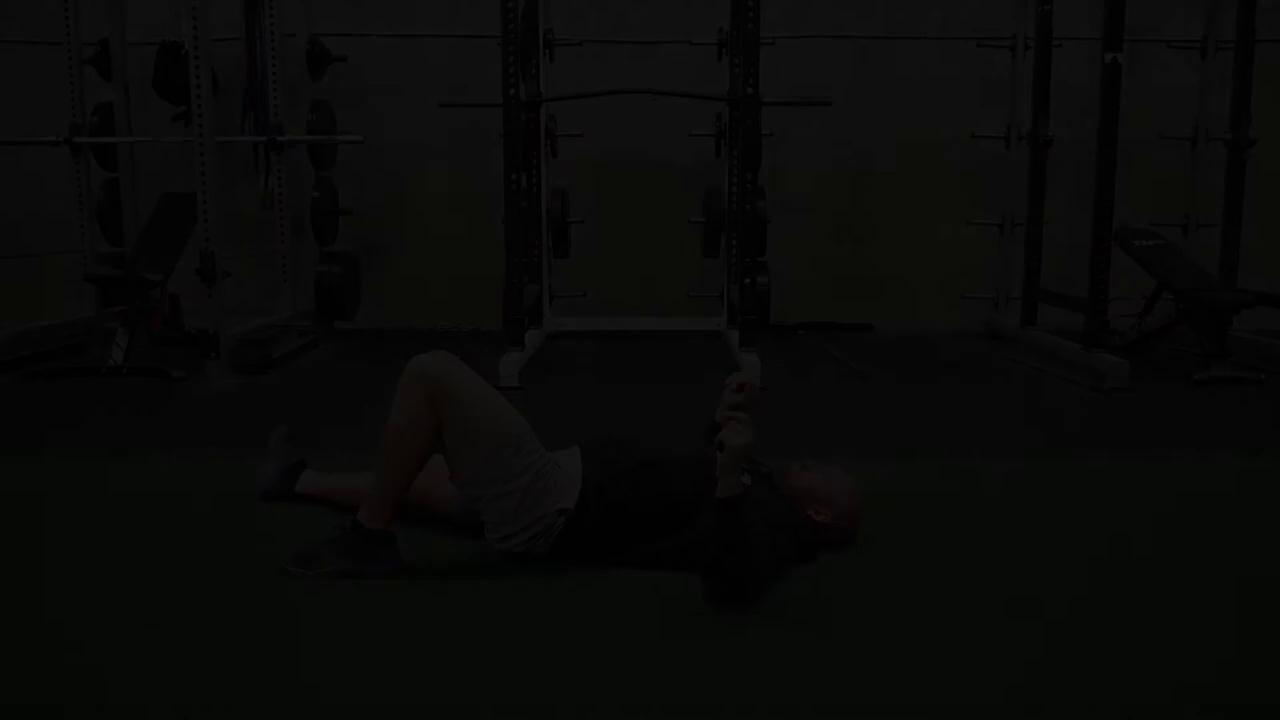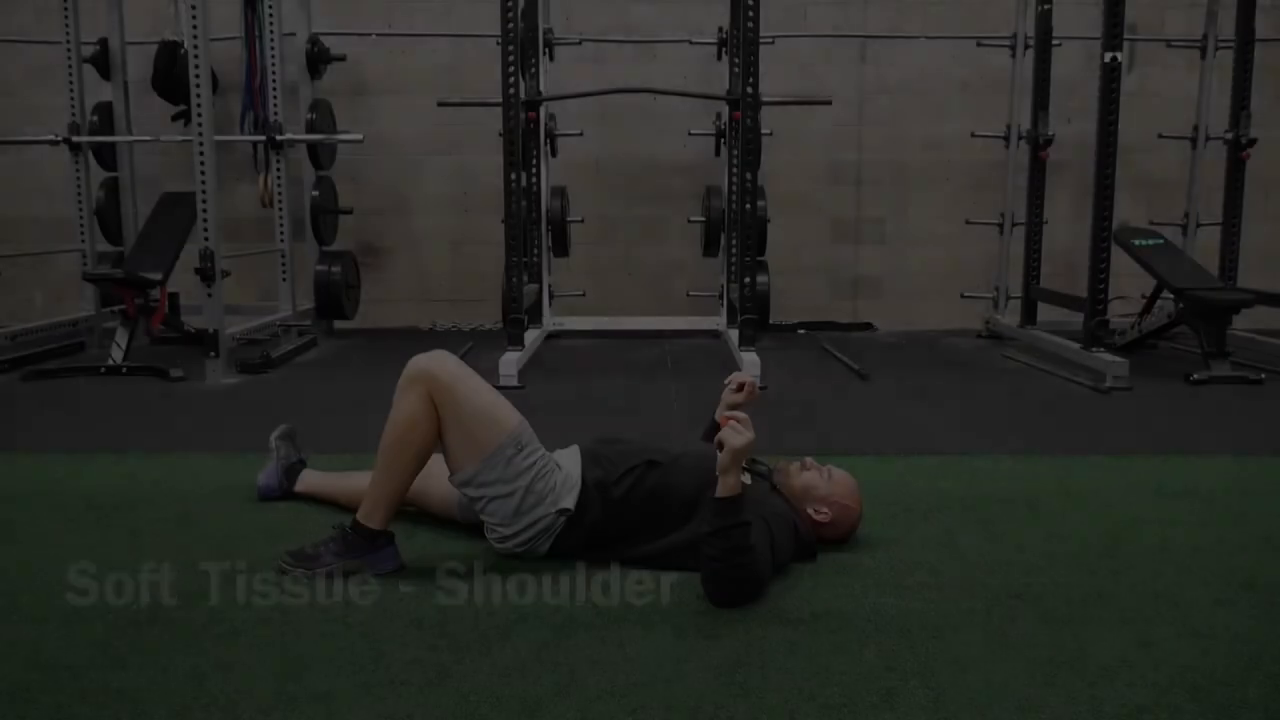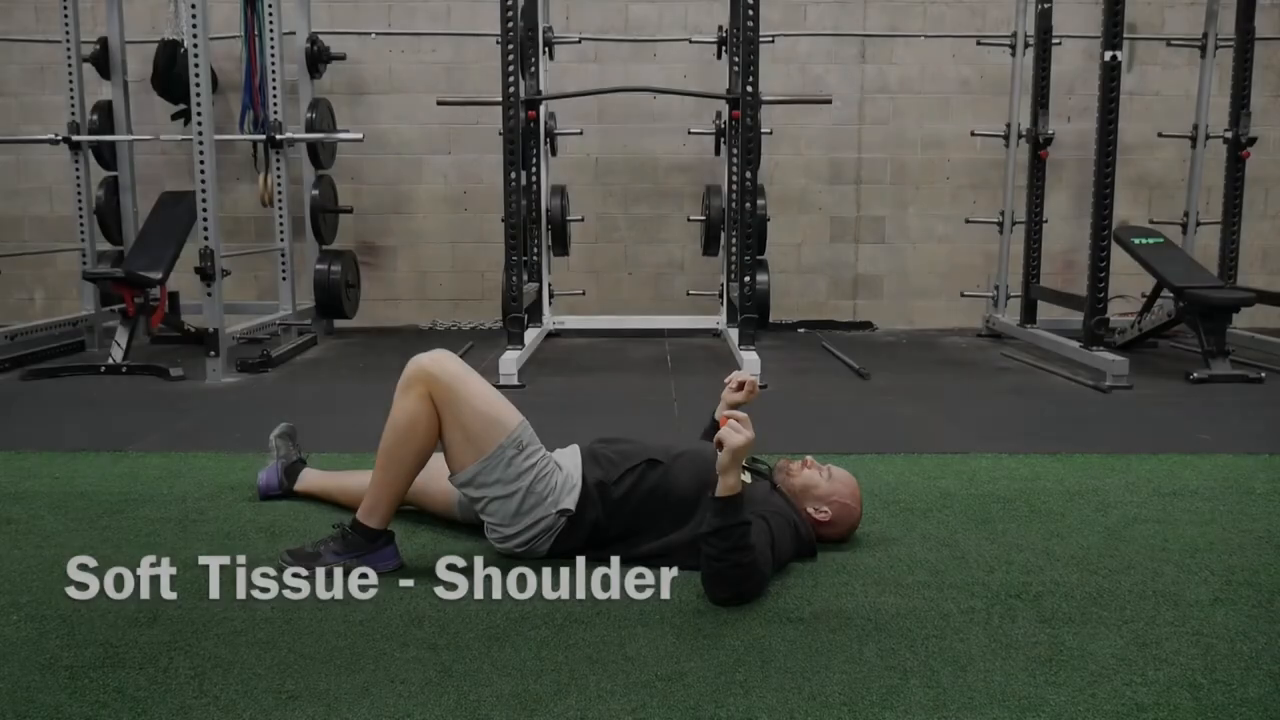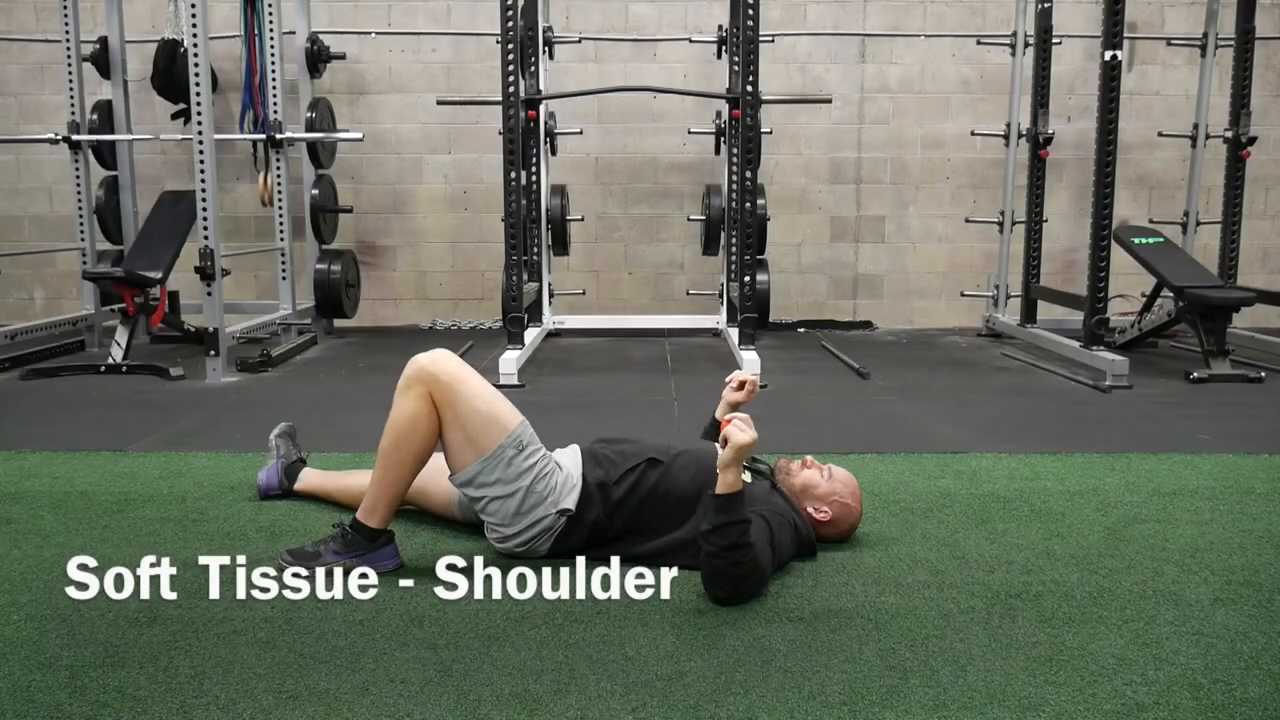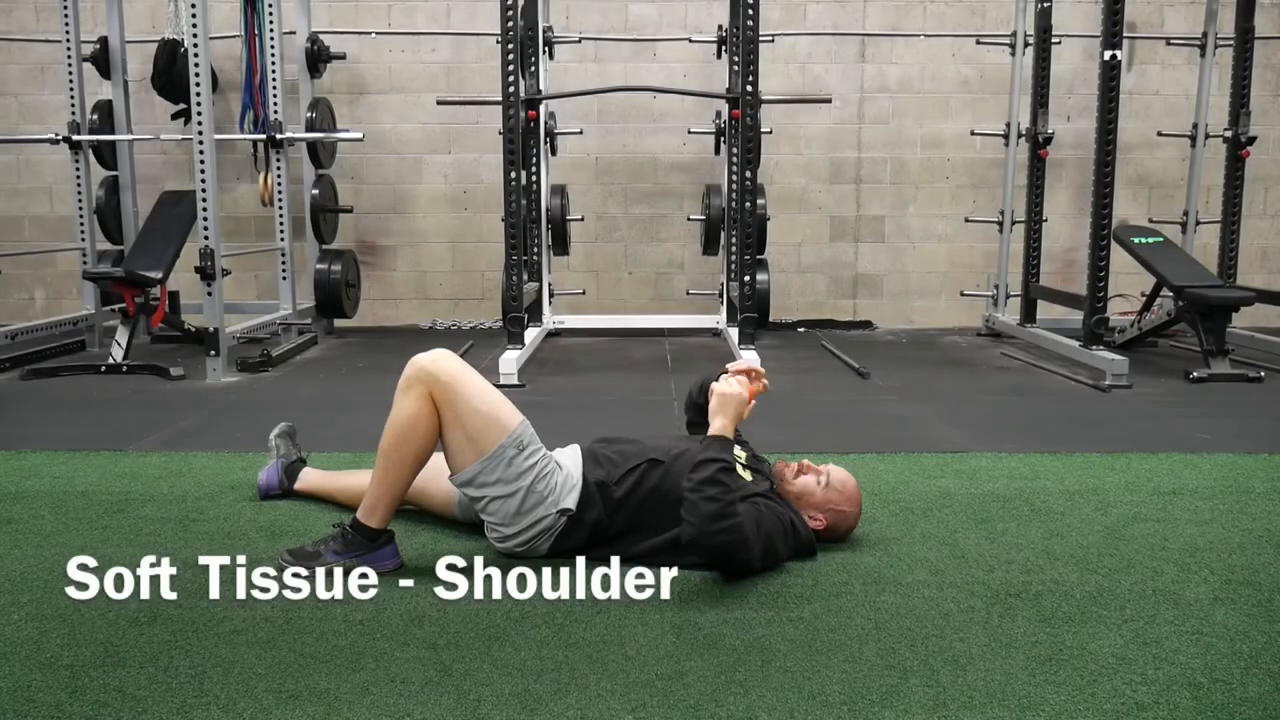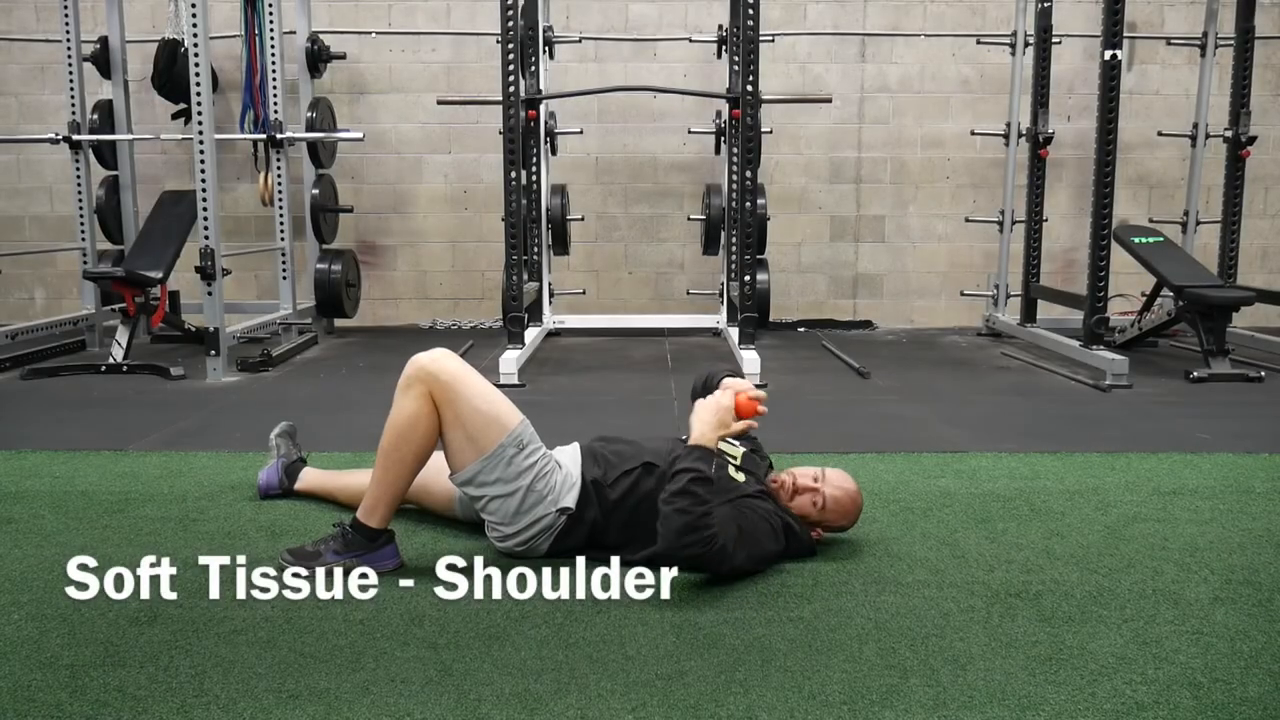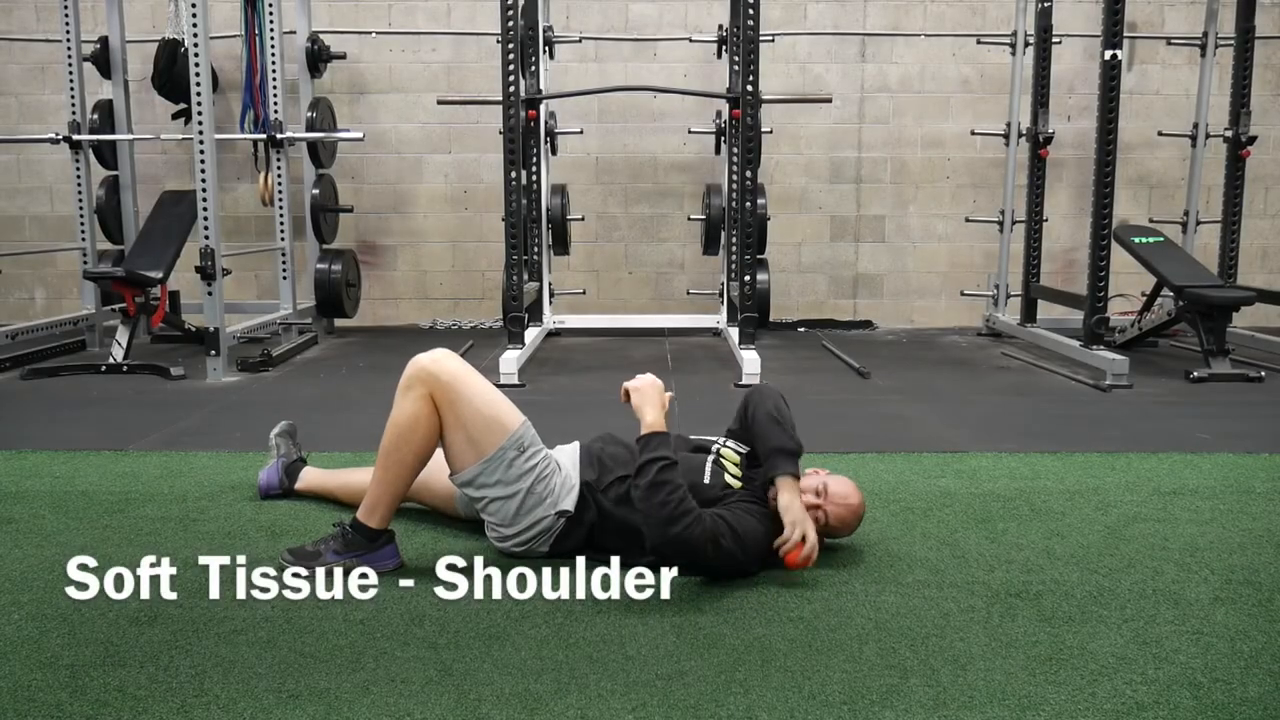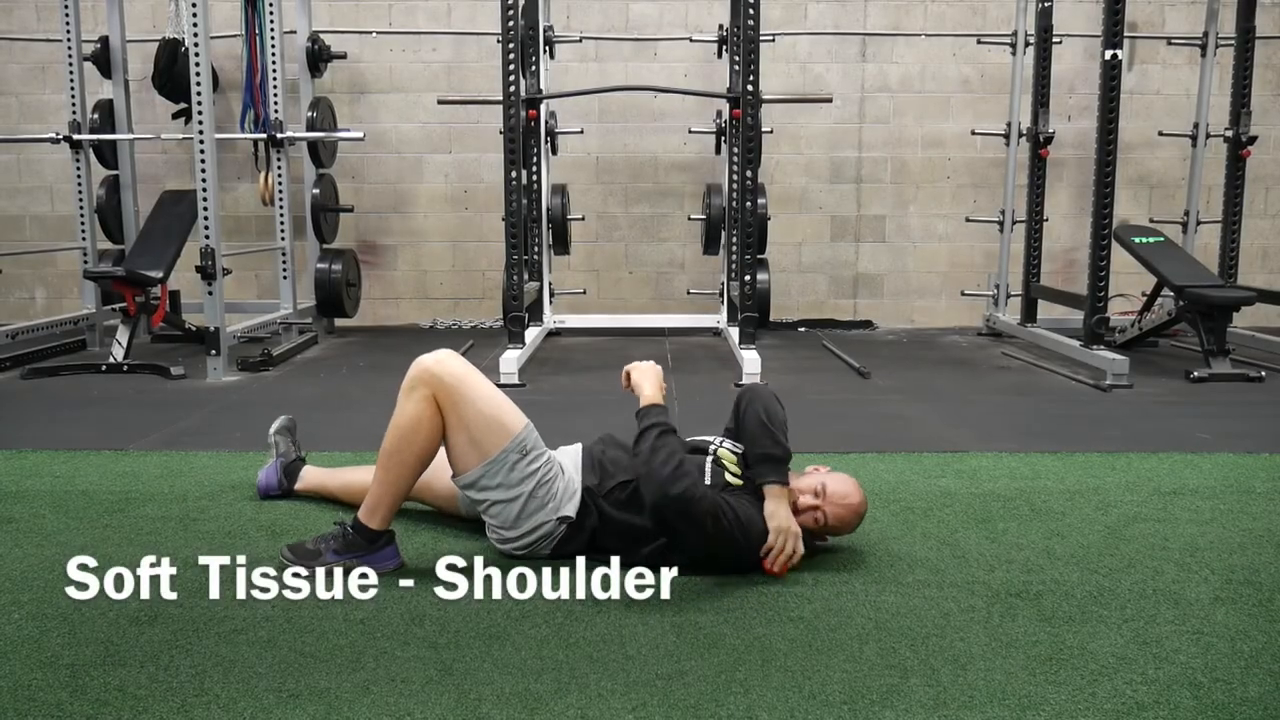
dt=0.3s
person 1, frame 1
left shoulder: (770, 524)
right shoulder: (767, 486)
left elbow: (729, 584)
left wrist: (730, 476)
right wrist: (725, 420)
left hip: (543, 509)
right hip: (558, 483)
left knee: (432, 374)
left ankle: (365, 542)
right ankle: (298, 479)
person 1, frame 2
left shoulder: (769, 522)
right shoulder: (764, 488)
left elbow: (728, 584)
left wrist: (729, 476)
right wrist: (723, 417)
left hip: (542, 512)
right hip: (559, 483)
left knee: (430, 373)
left ankle: (365, 540)
right ankle: (298, 478)
person 1, frame 3
left shoulder: (771, 519)
right shoulder: (765, 486)
left elbow: (729, 583)
left wrist: (730, 477)
right wrist: (723, 415)
left hip: (543, 508)
right hip: (560, 480)
left knee: (430, 370)
left ankle: (364, 540)
right ankle: (296, 476)
person 1, frame 4
left shoulder: (772, 520)
right shoulder: (765, 486)
left elbow: (728, 581)
left wrist: (731, 473)
right wrist: (723, 413)
left hip: (543, 511)
right hip: (560, 478)
left knee: (430, 370)
left ankle: (365, 539)
right ankle: (297, 477)
person 1, frame 5
left shoulder: (769, 523)
right shoulder: (758, 475)
left elbow: (707, 532)
right elbow: (699, 412)
left wrist: (722, 425)
right wrist: (724, 387)
left hip: (544, 509)
right hip: (560, 479)
left knee: (430, 369)
right knee: (405, 473)
left ankle: (365, 539)
right ankle: (296, 476)
person 1, frame 6
left shoulder: (762, 525)
right shoulder: (757, 468)
left elbow: (683, 542)
right elbow: (704, 386)
left wrist: (701, 439)
right wrist: (729, 389)
left hip: (542, 509)
right hip: (559, 476)
left knee: (429, 369)
right knee: (405, 474)
left ankle: (366, 539)
right ankle: (297, 475)
person 1, frame 7
left shoulder: (749, 533)
right shoulder: (759, 466)
left elbow: (670, 536)
right elbow: (764, 401)
left wrist: (653, 424)
right wrist: (788, 484)
left hip: (540, 509)
right hip: (559, 473)
left knee: (430, 371)
right knee: (406, 472)
left ankle: (366, 538)
right ankle: (297, 475)
person 1, frame 8
left shoulder: (744, 531)
right shoulder: (762, 476)
left elbow: (670, 493)
right elbow: (756, 400)
left wrist: (651, 399)
right wrist: (775, 490)
left hip: (541, 515)
right hip: (562, 473)
left knee: (435, 371)
right knee: (411, 470)
left ankle: (366, 539)
right ankle: (297, 475)
